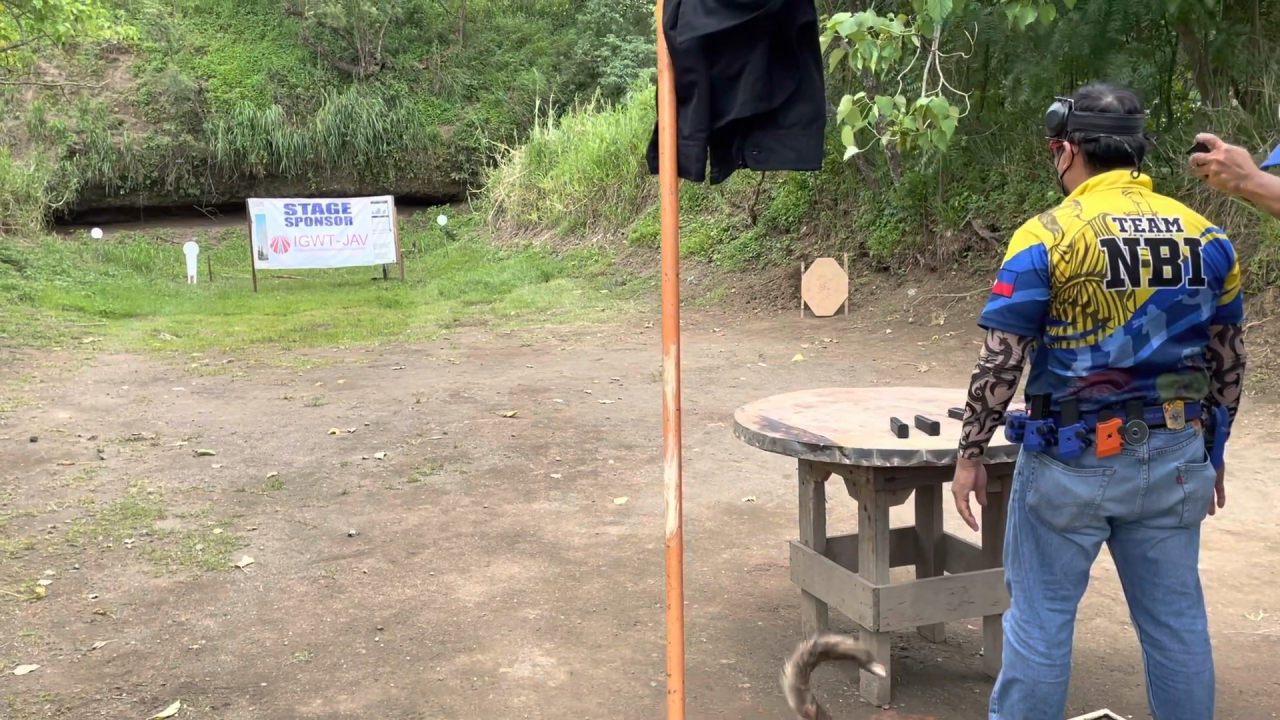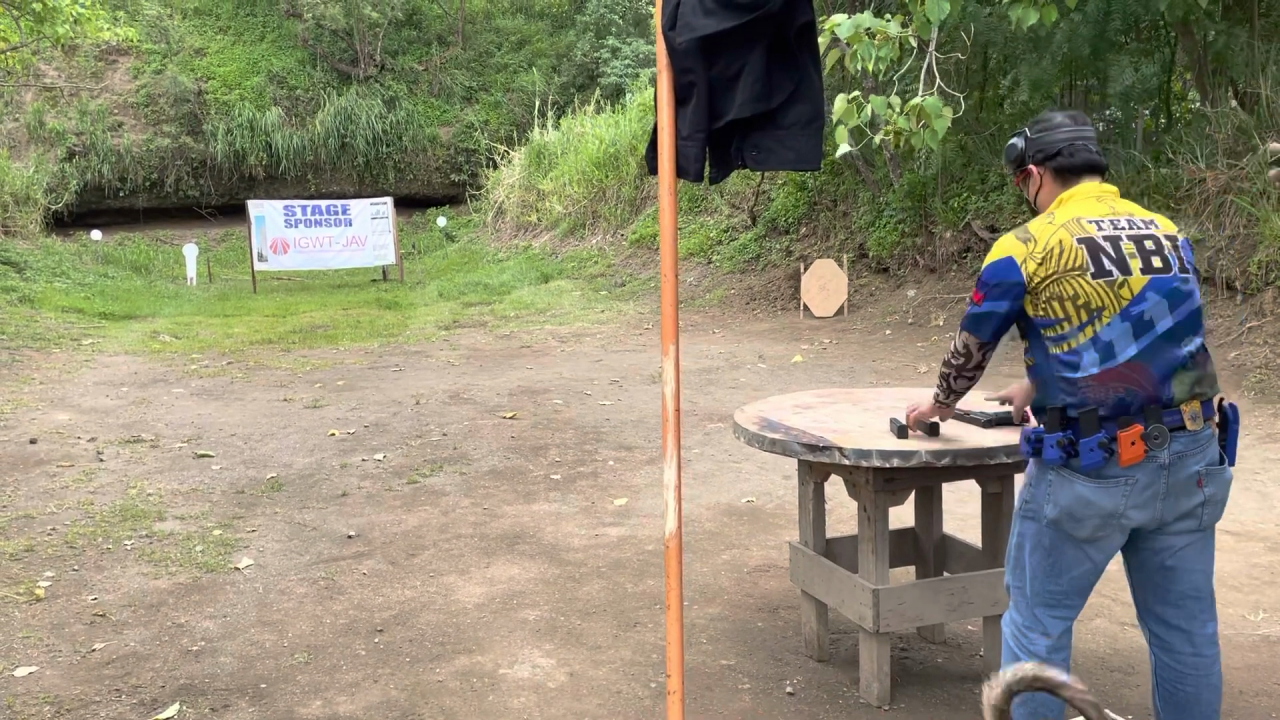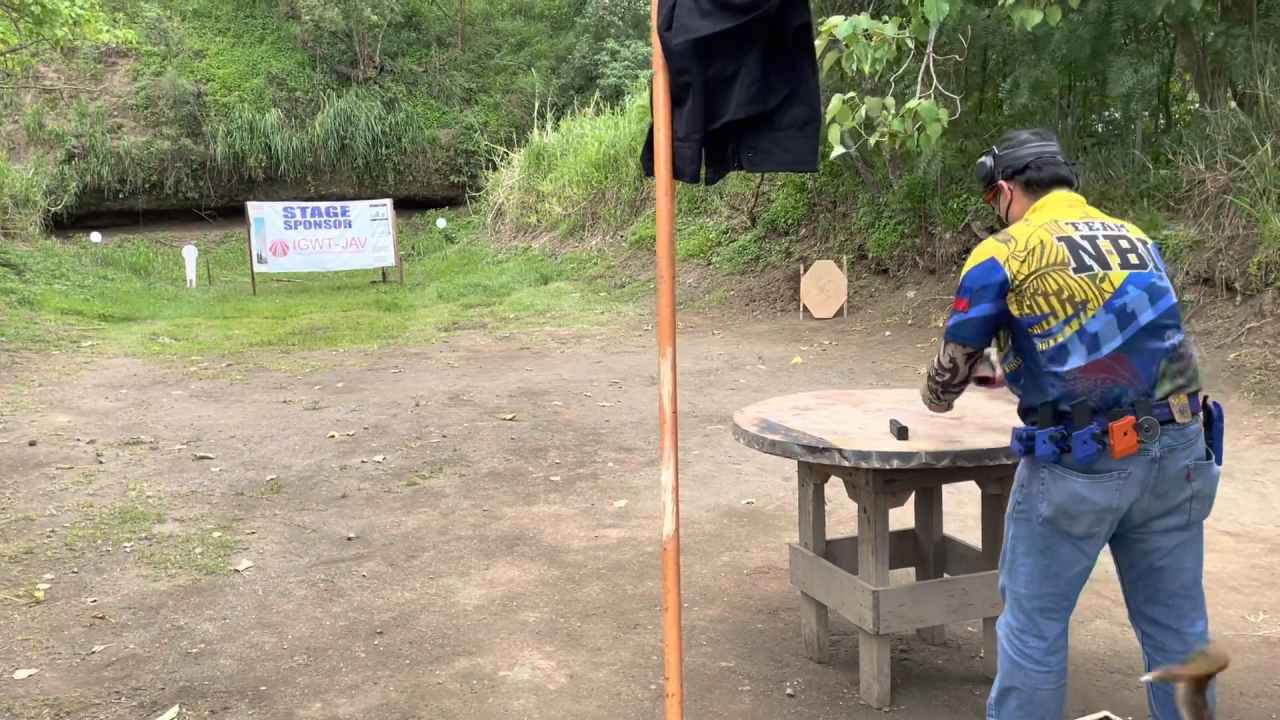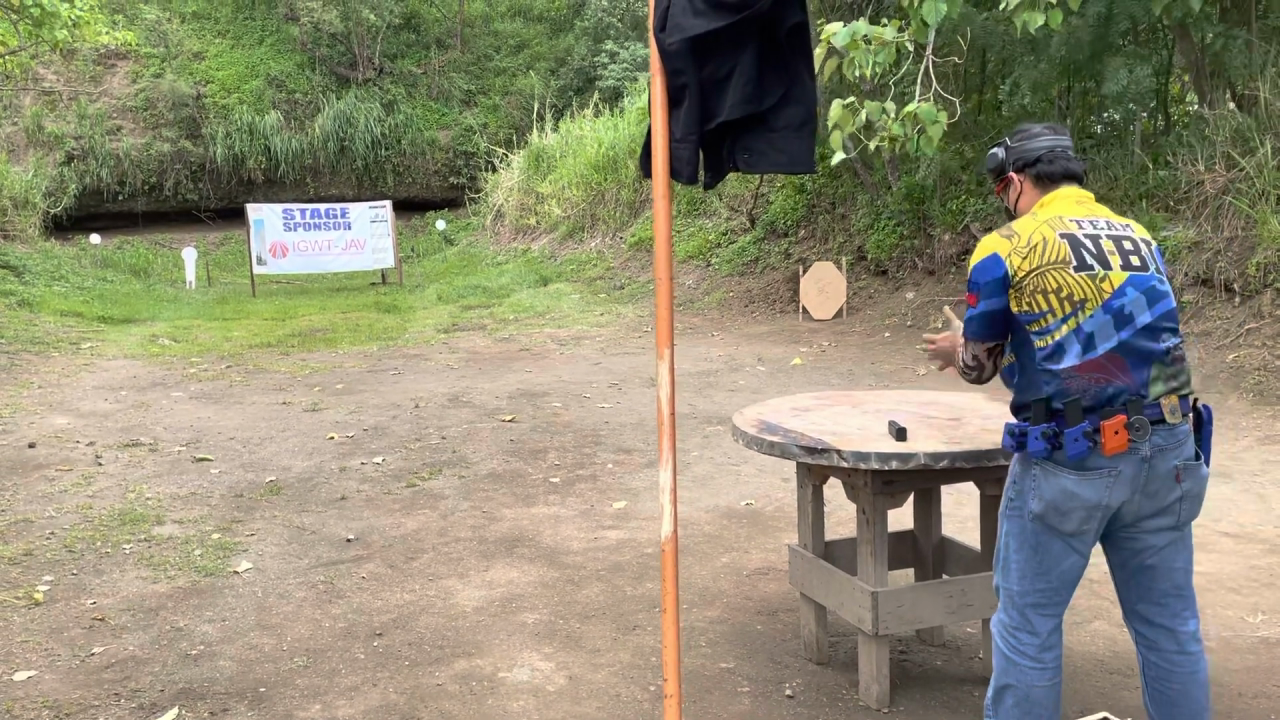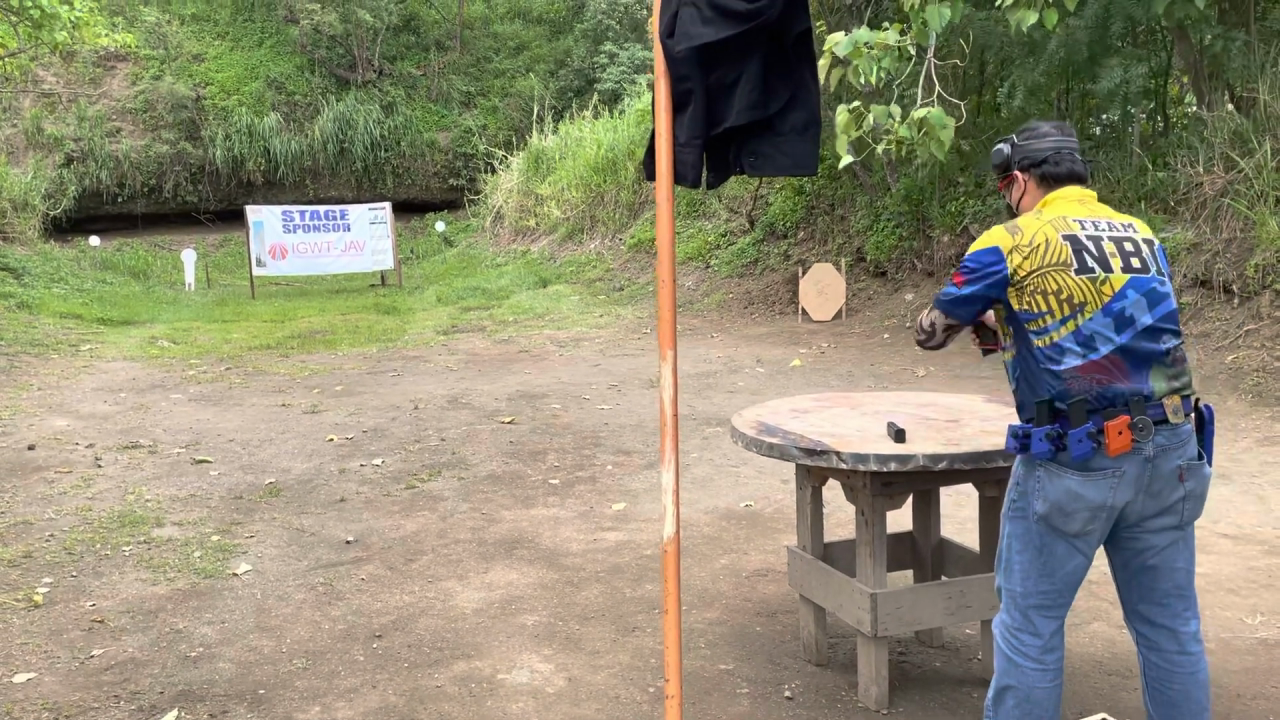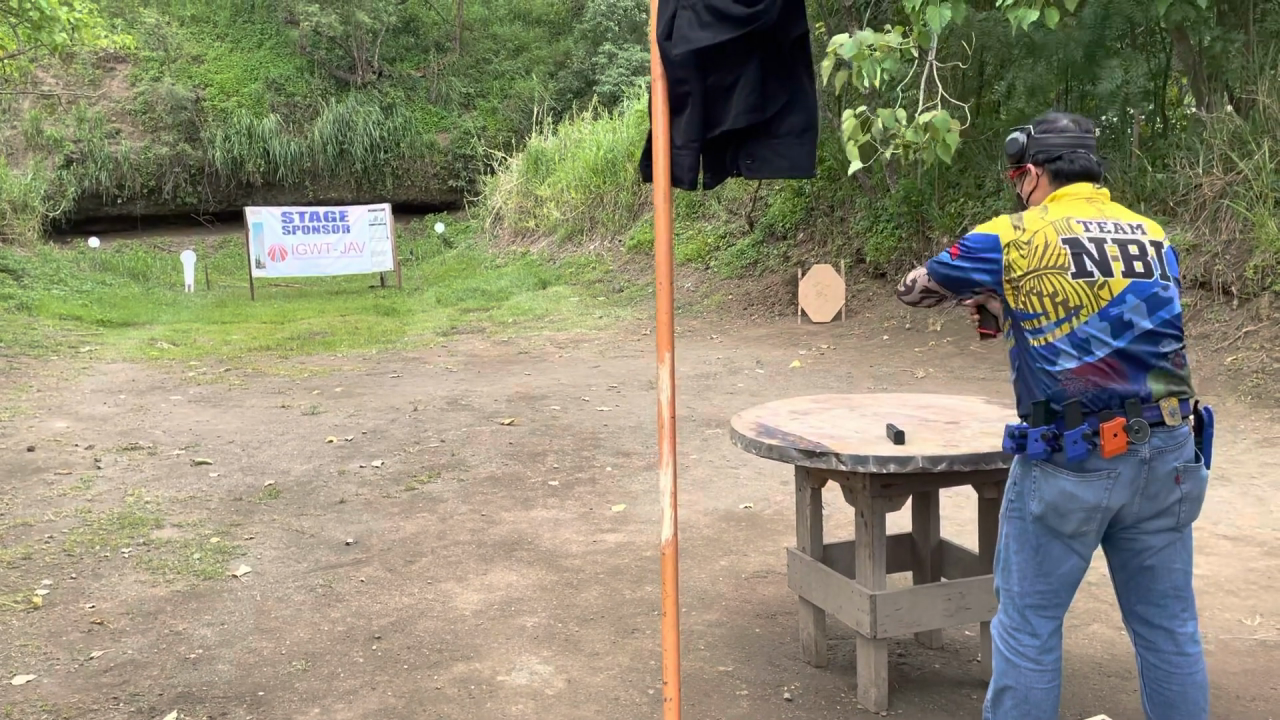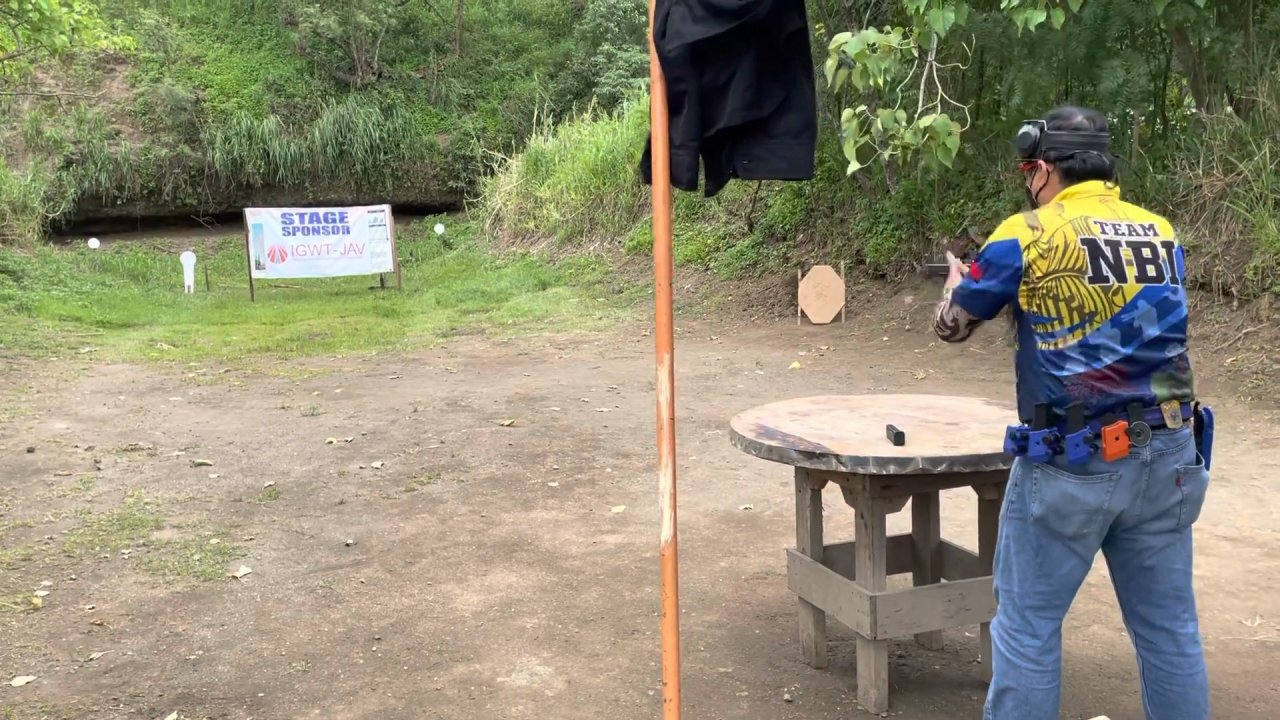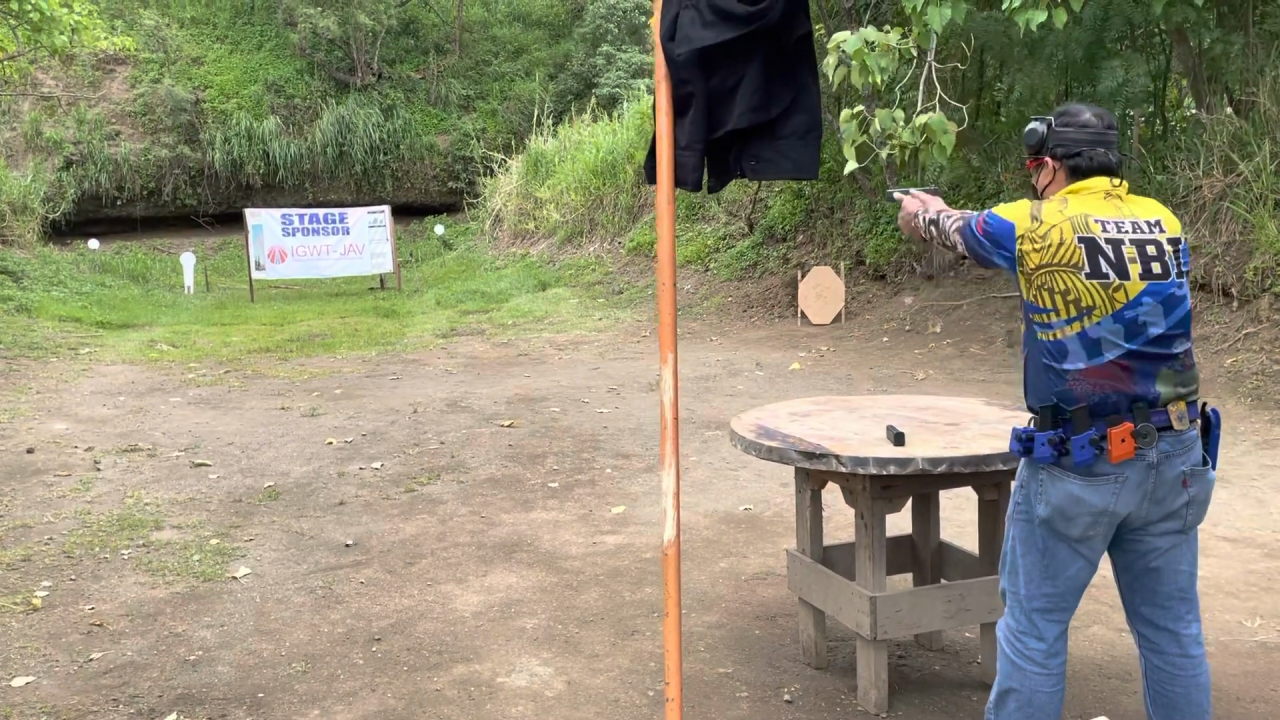
dt=0.3s
person 1, frame 1
left shoulder: (1045, 237)
right shoulder: (1205, 236)
left elbow: (1000, 362)
right elbow: (1227, 361)
left wrist: (971, 453)
right wrist: (1197, 432)
left hip: (1073, 460)
right hip: (1172, 456)
left knee: (1041, 616)
right knee: (1176, 619)
person 1, frame 2
left shoulder: (1024, 249)
right shoulder: (1166, 232)
left elbow: (969, 353)
left wrist: (937, 405)
left hip: (1089, 467)
right hip: (1190, 455)
left knee: (1039, 620)
right knee: (1186, 622)
person 1, frame 3
left shoulder: (1001, 253)
right shoulder: (1134, 239)
left elbow: (951, 371)
left wrist: (935, 394)
left hip: (1079, 464)
right hip: (1177, 451)
left knee: (1034, 620)
right knee: (1176, 622)
person 1, frame 4
left shoulder: (1005, 248)
right shoulder: (1138, 237)
left elbow: (978, 366)
left wrist: (959, 345)
left hip: (1070, 462)
right hip: (1167, 451)
left knee: (1028, 619)
right knee: (1169, 620)
person 1, frame 5
left shoulder: (1009, 244)
right shoulder: (1140, 235)
left elbow: (930, 331)
left wrist: (969, 312)
left hip: (1074, 462)
right hip: (1168, 452)
left knee: (1030, 622)
right knee: (1170, 621)
person 1, frame 6
left shoulder: (1011, 239)
right shoulder: (1152, 235)
left elbow: (913, 288)
left wrist: (986, 293)
left hip: (1071, 463)
right hip: (1166, 453)
left knee: (1028, 622)
right knee: (1168, 624)
person 1, frame 7
left shoulder: (1027, 235)
right shoulder: (1159, 231)
left elbow: (951, 324)
left wrist: (961, 286)
left hip: (1073, 464)
right hip: (1167, 454)
left knee: (1028, 622)
right knee: (1167, 624)
person 1, frame 8
left shoulder: (1033, 227)
right shoulder: (1163, 222)
left elbow: (955, 230)
left wrist: (921, 213)
right wrist: (946, 211)
left hip: (1079, 464)
right hip: (1173, 454)
left knee: (1034, 623)
right knee: (1171, 625)
